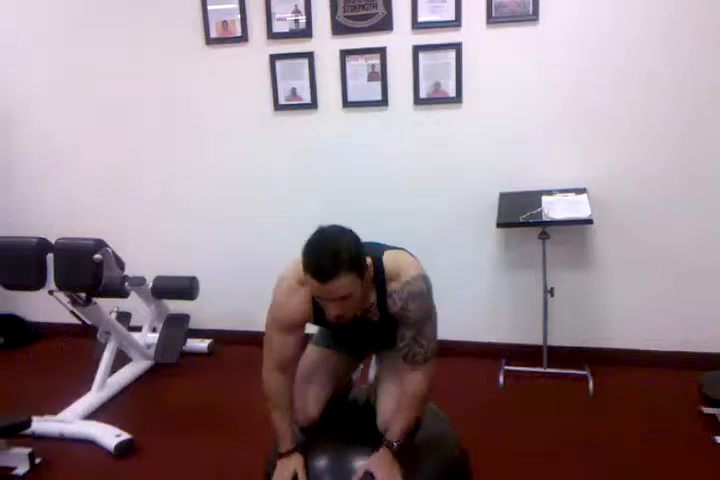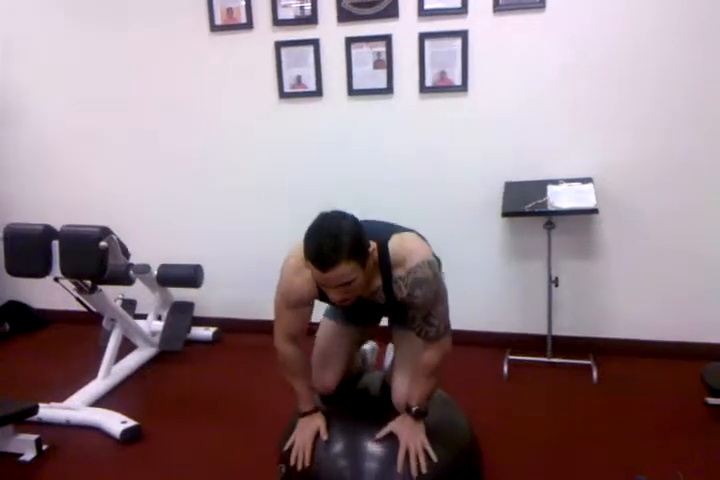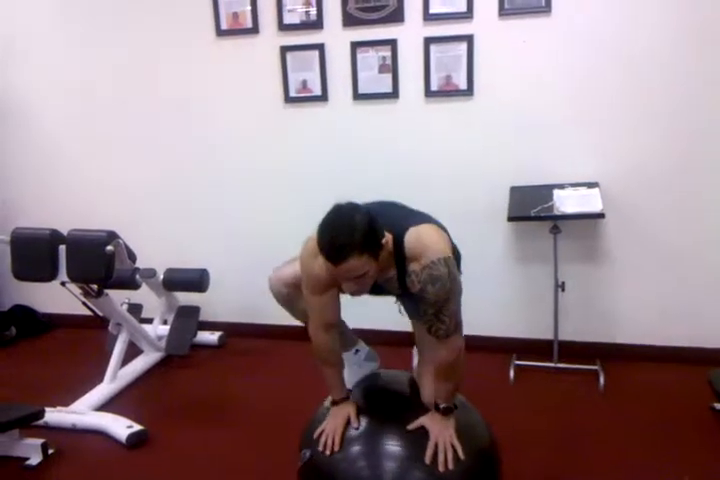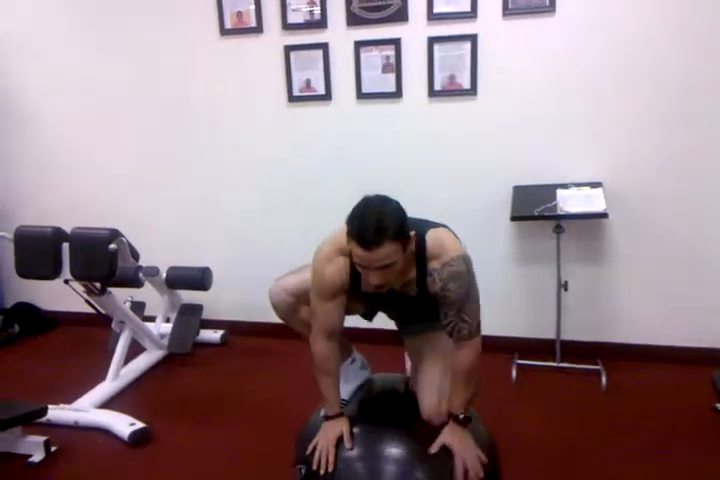
dt=0.7s
person 1, frame 1
left shoulder: (406, 284)
right shoulder: (292, 290)
left elbow: (419, 371)
right elbow: (277, 370)
left wrist: (390, 451)
right wrist: (287, 452)
left hip: (394, 333)
right hip: (338, 334)
left knee: (391, 424)
right knee: (305, 416)
left ankle: (381, 384)
right ankle: (343, 384)
person 1, frame 2
left shoulder: (413, 266)
right shoulder: (297, 269)
left elbow: (437, 343)
right elbow: (288, 342)
left wrist: (414, 415)
right wrist: (308, 411)
left hip: (408, 300)
right hip: (354, 301)
left knee: (404, 401)
right knee: (323, 386)
left ankle: (398, 367)
right ankle: (360, 363)
person 1, frame 3
left shoulder: (430, 261)
right shoulder: (316, 254)
left elbow: (449, 344)
right elbow: (323, 329)
left wrist: (443, 412)
right wrist: (339, 399)
left hip: (417, 271)
right hip: (368, 259)
left knee: (433, 398)
right knee: (281, 283)
left ankle: (424, 365)
right ankle: (358, 356)
person 1, frame 4
left shoulder: (447, 260)
right shoulder: (333, 256)
left elbow: (468, 343)
right elbow: (324, 337)
left wrist: (458, 422)
right wrist: (333, 414)
left hip: (424, 309)
right hip: (359, 296)
left knee: (435, 414)
right knee: (282, 294)
left ankle: (419, 369)
right ankle: (351, 365)
